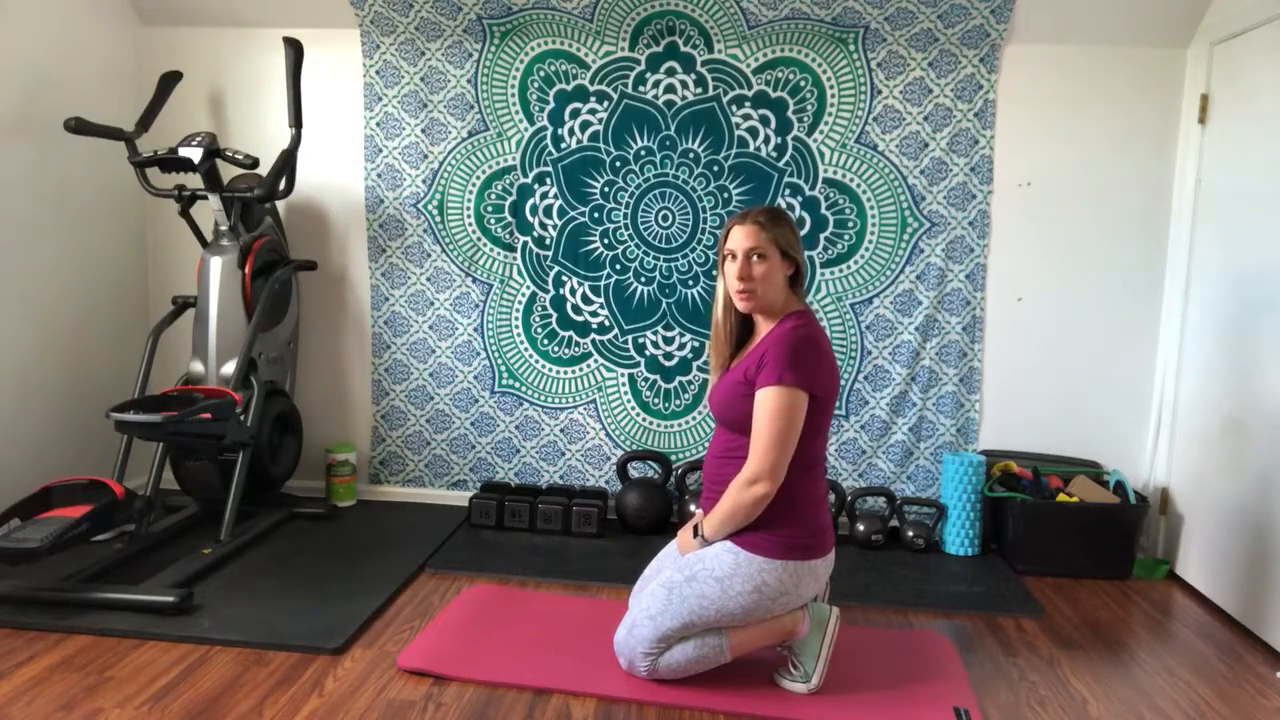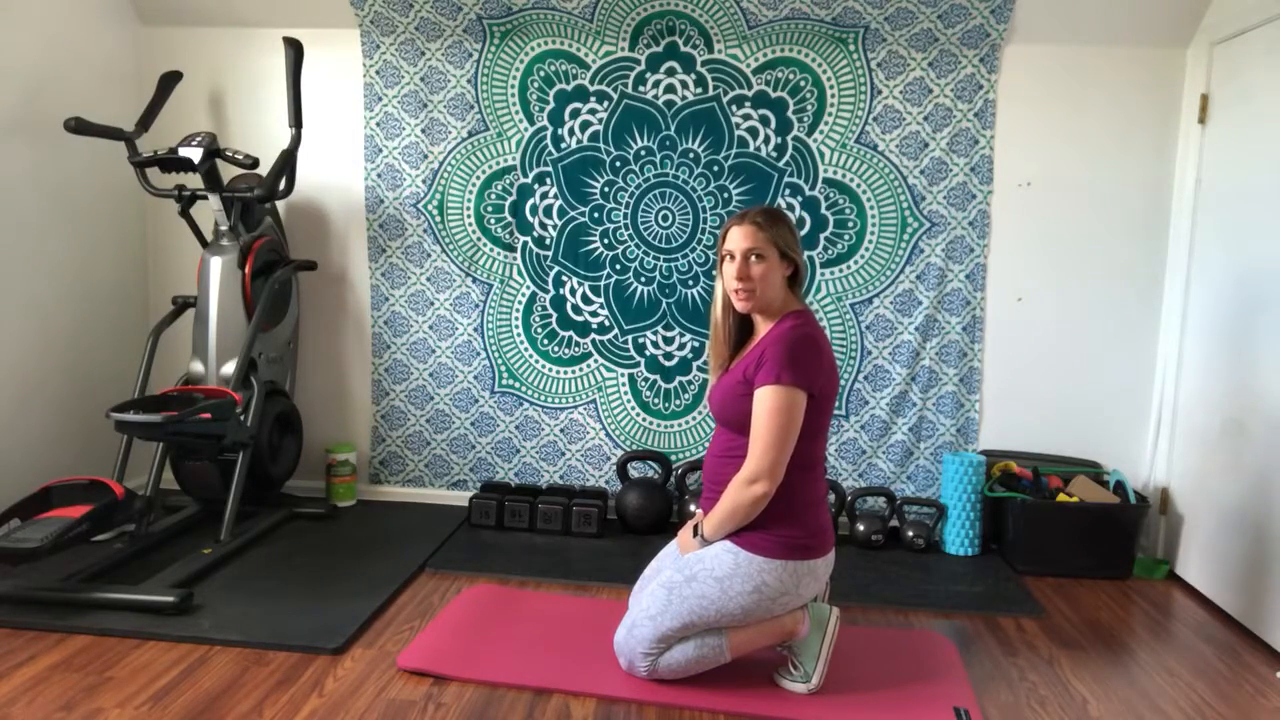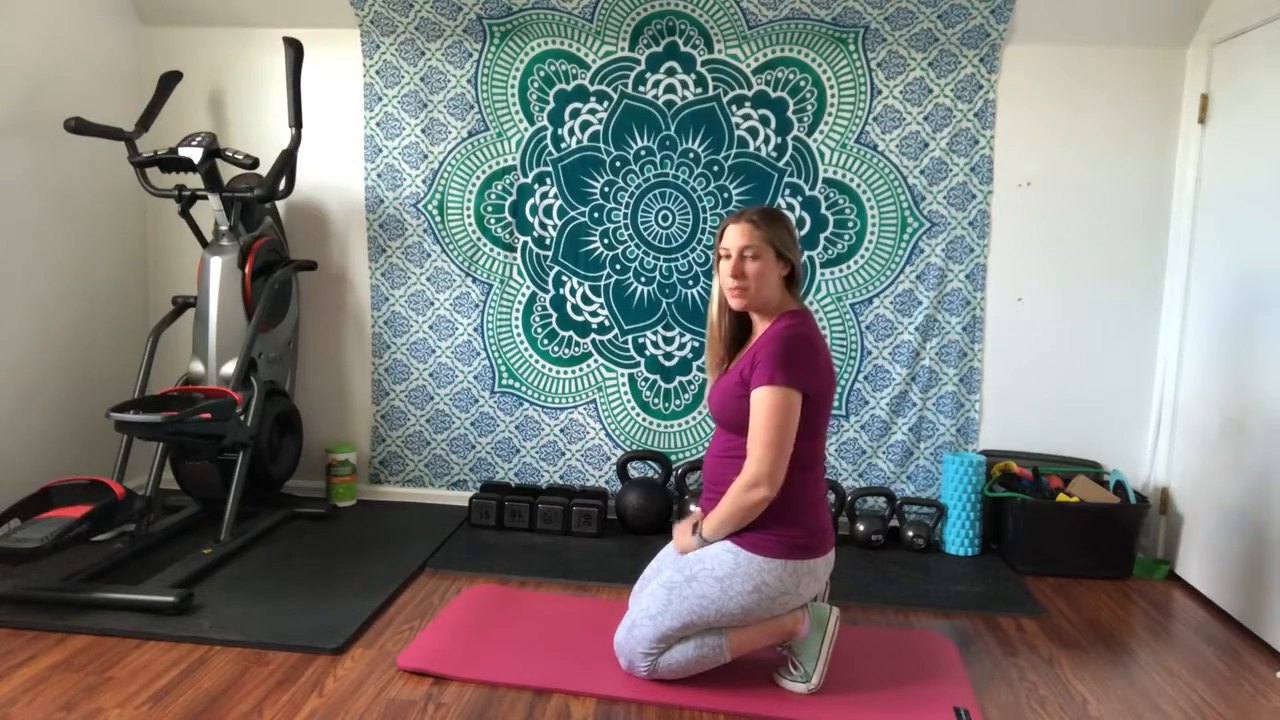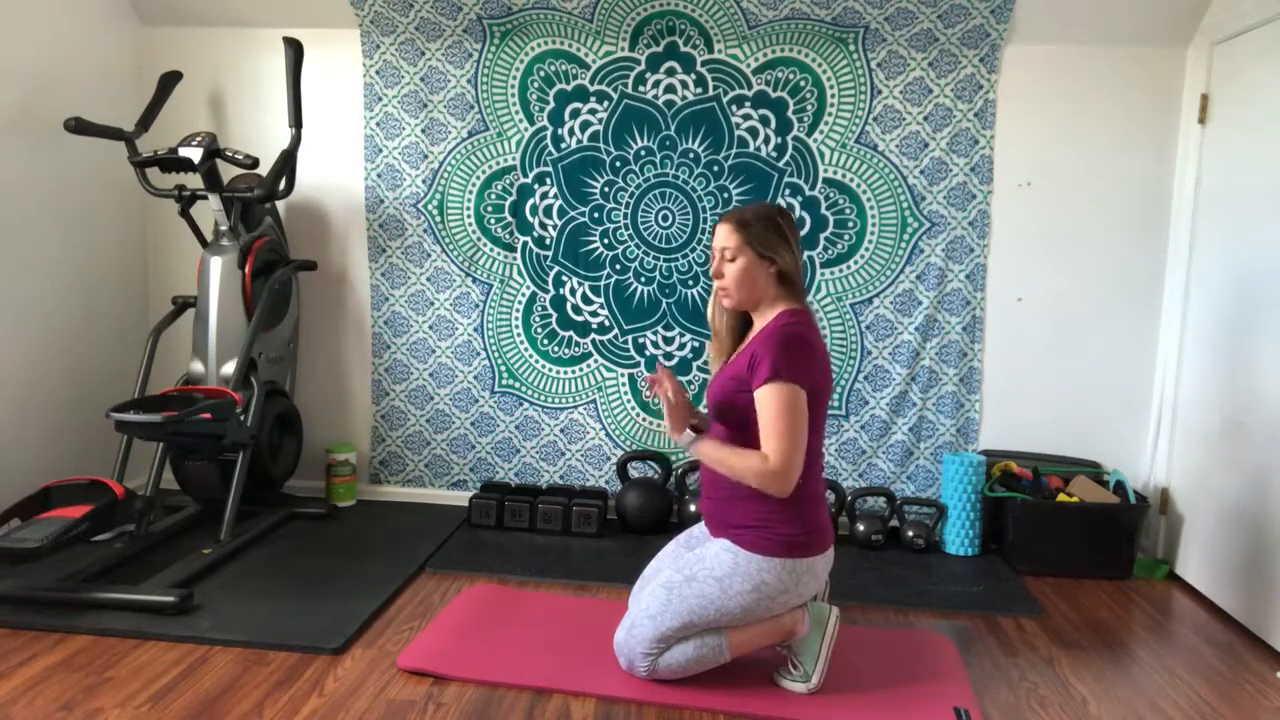
dt=0.3s
person 1, frame 1
left shoulder: (792, 343)
right shoulder: (763, 334)
left elbow: (761, 479)
left wrist: (703, 534)
right wrist: (704, 521)
left hip: (769, 551)
right hip: (747, 532)
left knee: (635, 649)
right knee: (642, 605)
left ankle: (793, 622)
right ankle: (791, 602)
person 1, frame 2
left shoulder: (790, 343)
right shoulder: (762, 335)
left elbow: (760, 479)
left wrist: (703, 534)
right wrist: (705, 521)
left hip: (770, 551)
right hip: (746, 532)
left knee: (635, 649)
right knee: (642, 604)
left ankle: (793, 623)
right ankle: (790, 602)
person 1, frame 3
left shoulder: (784, 343)
right shoulder: (766, 333)
left elbow: (761, 482)
left wrist: (699, 534)
right wrist: (701, 522)
left hip: (770, 551)
right hip: (745, 533)
left knee: (635, 648)
right knee: (641, 605)
left ankle: (793, 622)
right ankle: (790, 601)
person 1, frame 4
left shoulder: (783, 340)
right shoulder: (768, 329)
left elbow: (778, 473)
left wrist: (688, 436)
right wrist: (690, 420)
left hip: (769, 551)
right hip: (740, 530)
left knee: (635, 649)
right knee: (642, 605)
left ankle: (794, 621)
right ankle: (789, 600)
